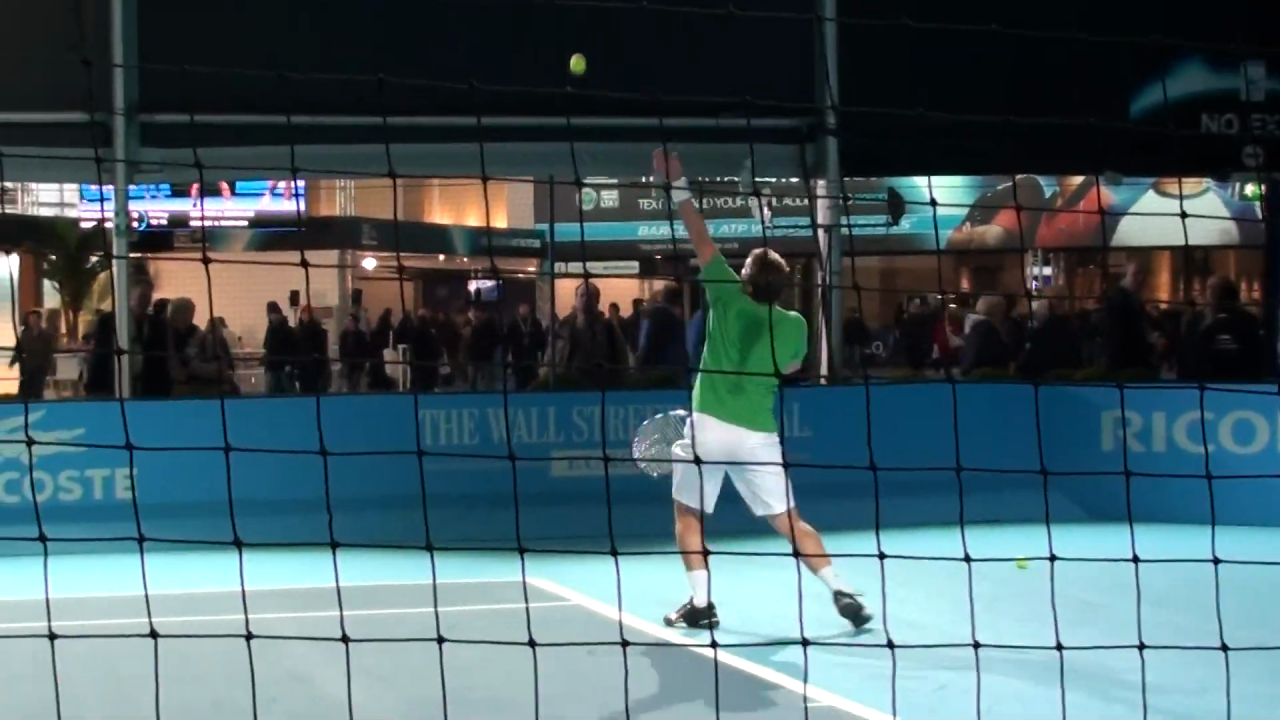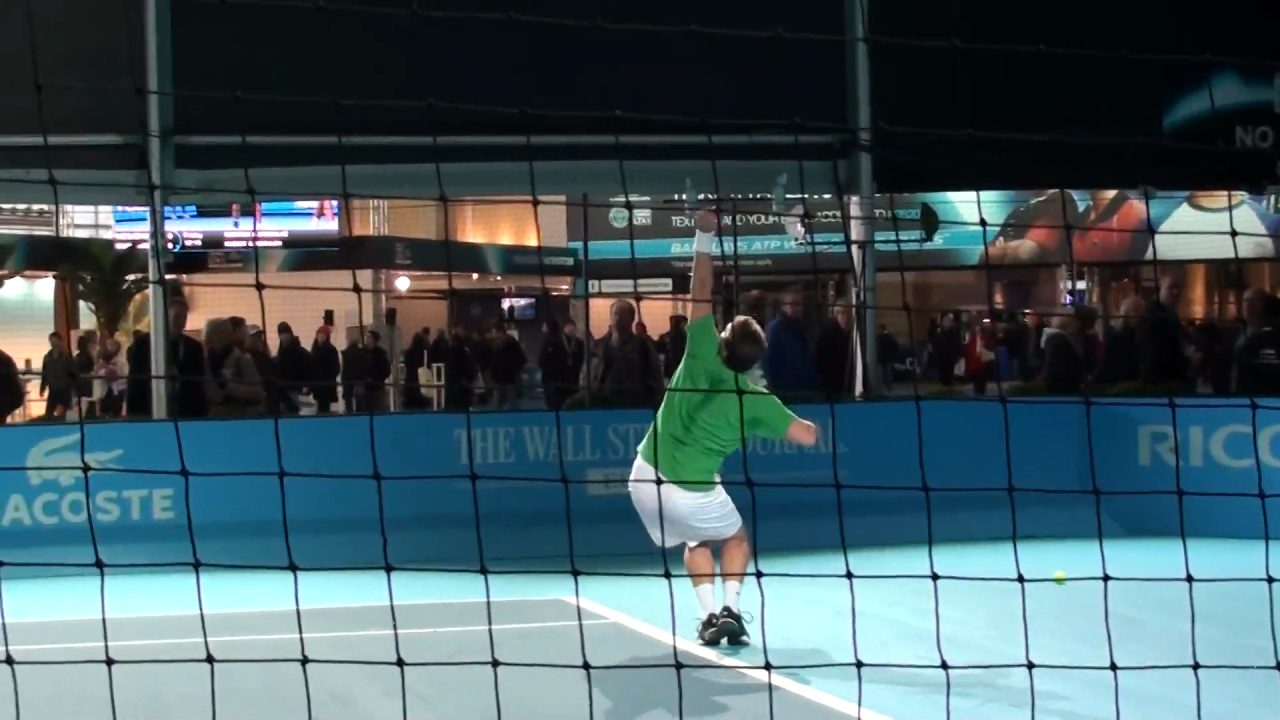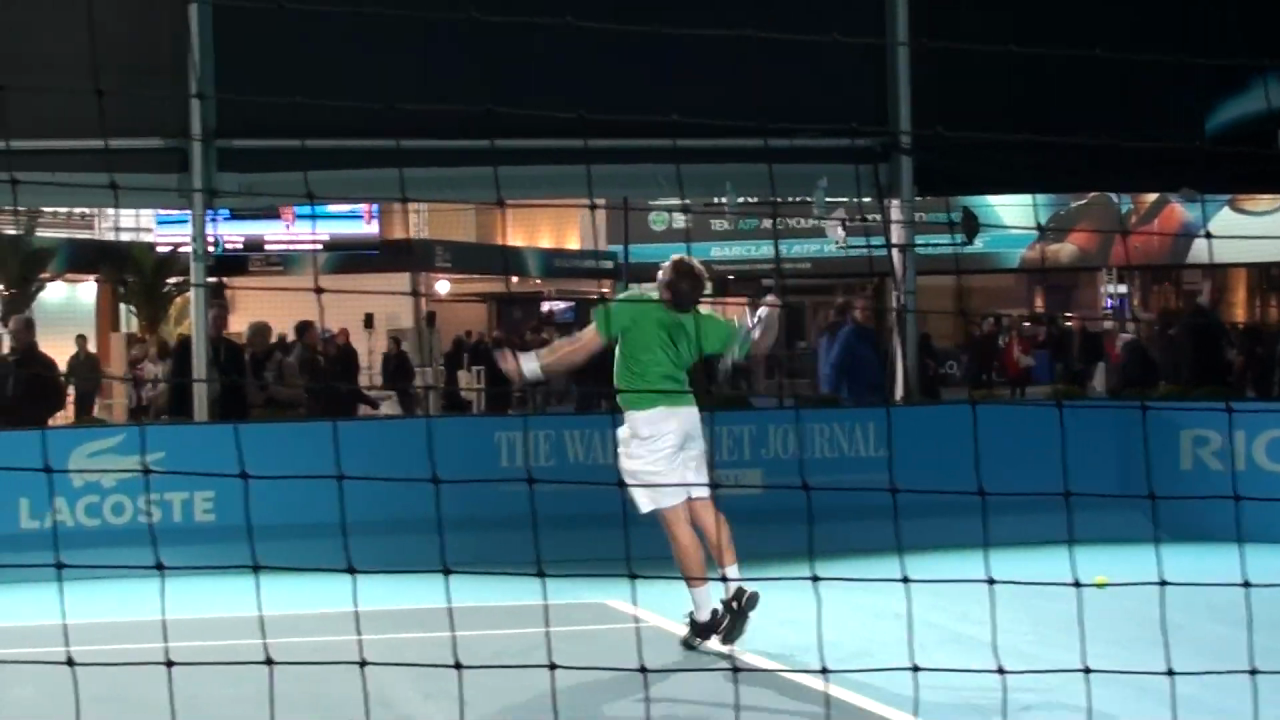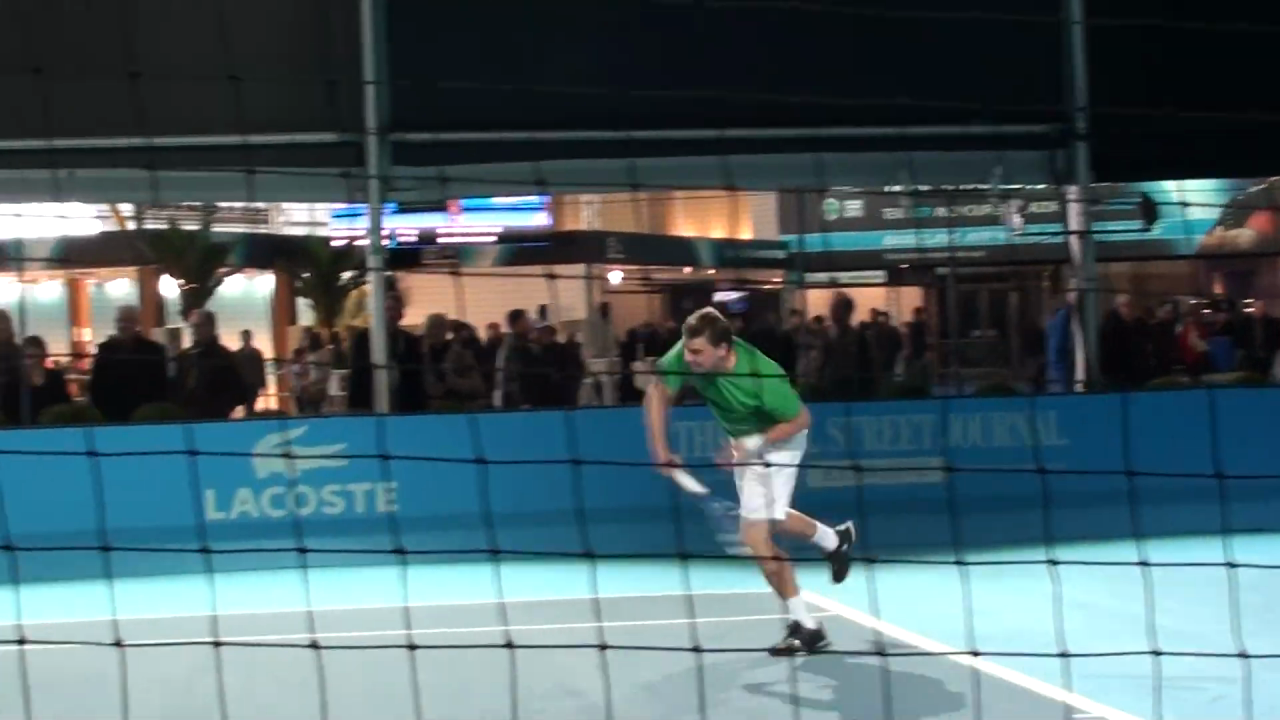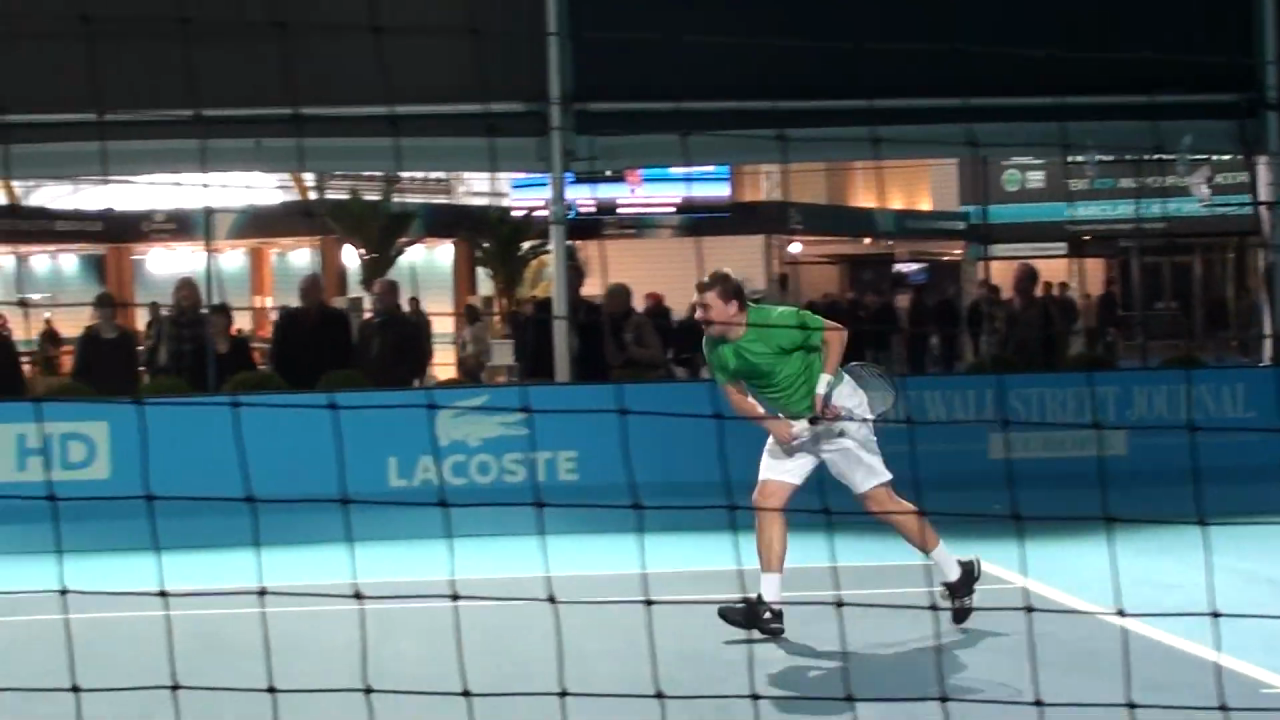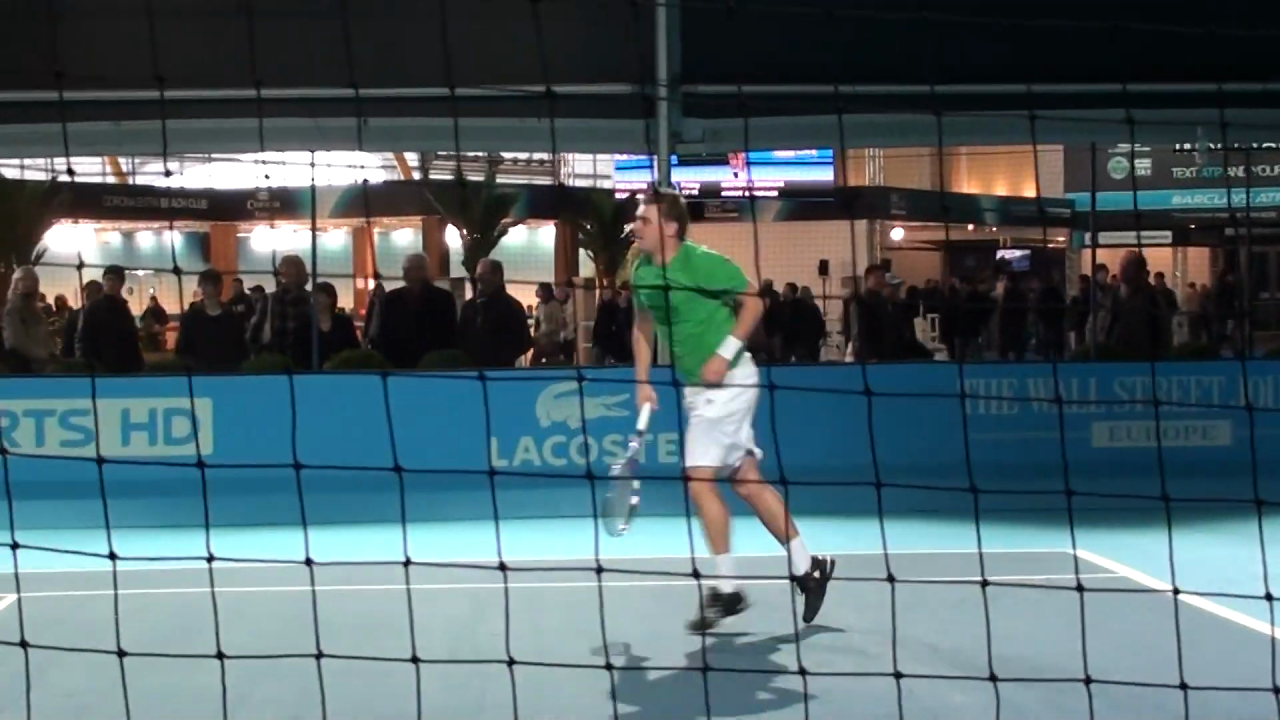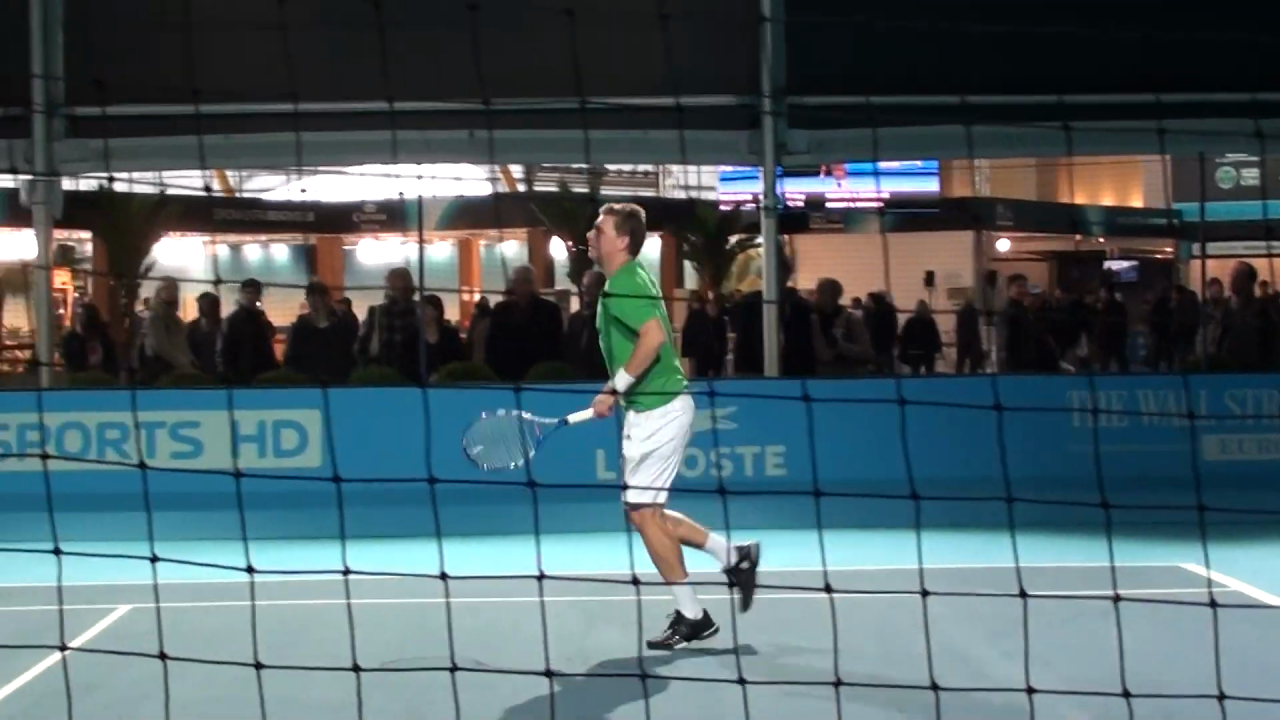
dt=0.3s
person 1, frame 1
left shoulder: (727, 296)
right shoulder: (794, 325)
left elbow: (701, 240)
left wrist: (677, 185)
left hip: (707, 428)
right hip: (757, 438)
left knee: (687, 513)
right knee: (788, 521)
left ankle: (700, 602)
right ankle: (840, 591)
person 1, frame 2
left shoulder: (702, 359)
right shoulder: (755, 399)
left elbow: (700, 297)
right elbow: (808, 435)
left wrist: (705, 237)
right wrist: (777, 423)
left hip: (646, 480)
right hip: (696, 492)
left knee: (695, 543)
right knee: (735, 539)
left ankle: (711, 615)
right ankle: (728, 612)
person 1, frame 3
left shoulder: (634, 306)
right shoulder: (701, 324)
left elbow: (578, 350)
right elbow: (759, 343)
left wrist: (527, 364)
right wrist: (767, 314)
left hip: (648, 422)
right hip: (682, 418)
left knee: (674, 520)
right knee: (702, 508)
left ankle: (705, 613)
right ankle: (735, 589)
person 1, frame 4
left shoulder: (759, 373)
right shoulder: (685, 354)
left elbow: (800, 419)
right elbow: (657, 395)
left wrist: (753, 445)
right wrist: (660, 448)
left hip: (777, 443)
right hip: (741, 440)
left knee: (754, 537)
right knee: (772, 520)
left ankle: (805, 625)
right ankle: (835, 540)
person 1, frame 5
left shoulder: (778, 321)
right shoulder: (714, 344)
left elbow: (836, 332)
right elbow: (735, 392)
left wrist: (825, 384)
right wrist: (768, 420)
left hip: (836, 412)
right hip: (790, 425)
left knee: (878, 501)
right knee: (765, 503)
left ankle: (956, 574)
right ankle: (768, 607)
person 1, frame 6
left shoulder: (706, 263)
right shoulder: (642, 271)
left elbow: (754, 303)
right elbow: (643, 328)
left wrist: (725, 353)
right wrist: (643, 382)
left hip: (728, 384)
right hip: (697, 390)
left knee: (699, 483)
right knee: (749, 482)
left ankle: (725, 588)
right ankle: (806, 568)
person 1, frame 7
left shoulder: (626, 283)
right shoulder: (624, 281)
left elbow: (655, 337)
left wrist: (615, 387)
right wrist: (617, 389)
left hip: (659, 411)
right hip: (645, 414)
left knee: (642, 512)
right knee: (646, 512)
left ankle: (693, 617)
right ankle: (734, 555)
